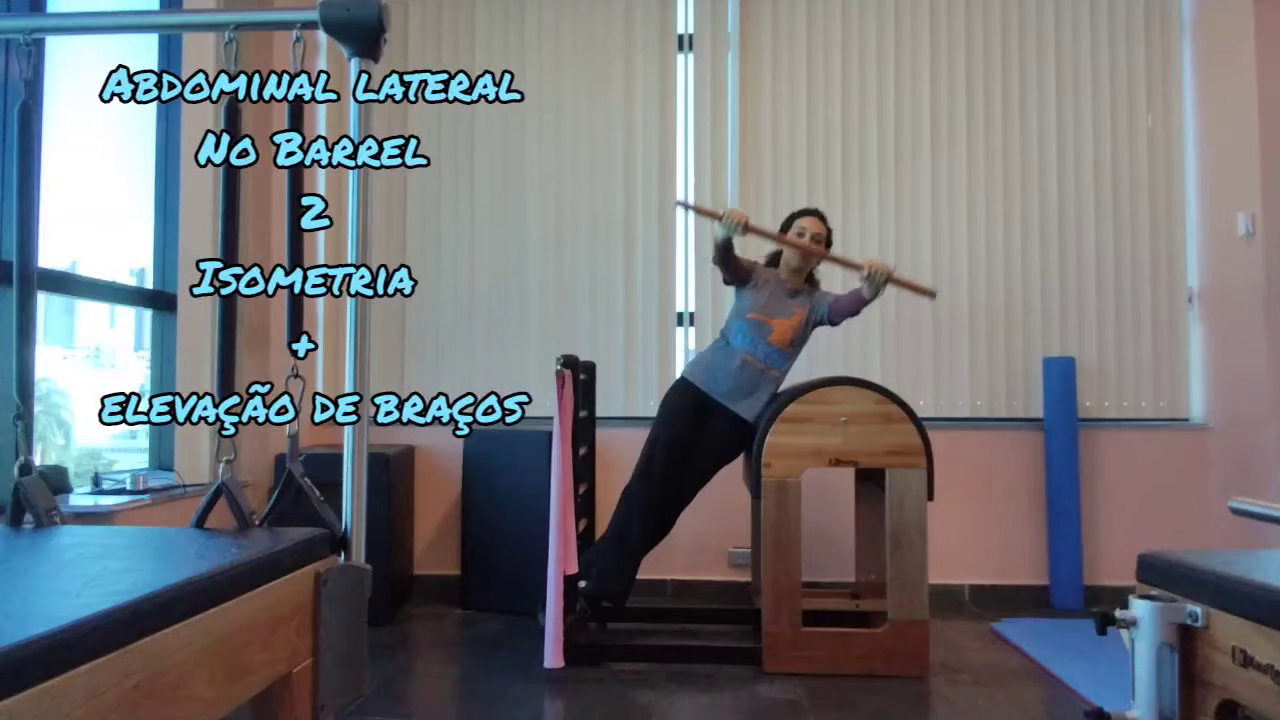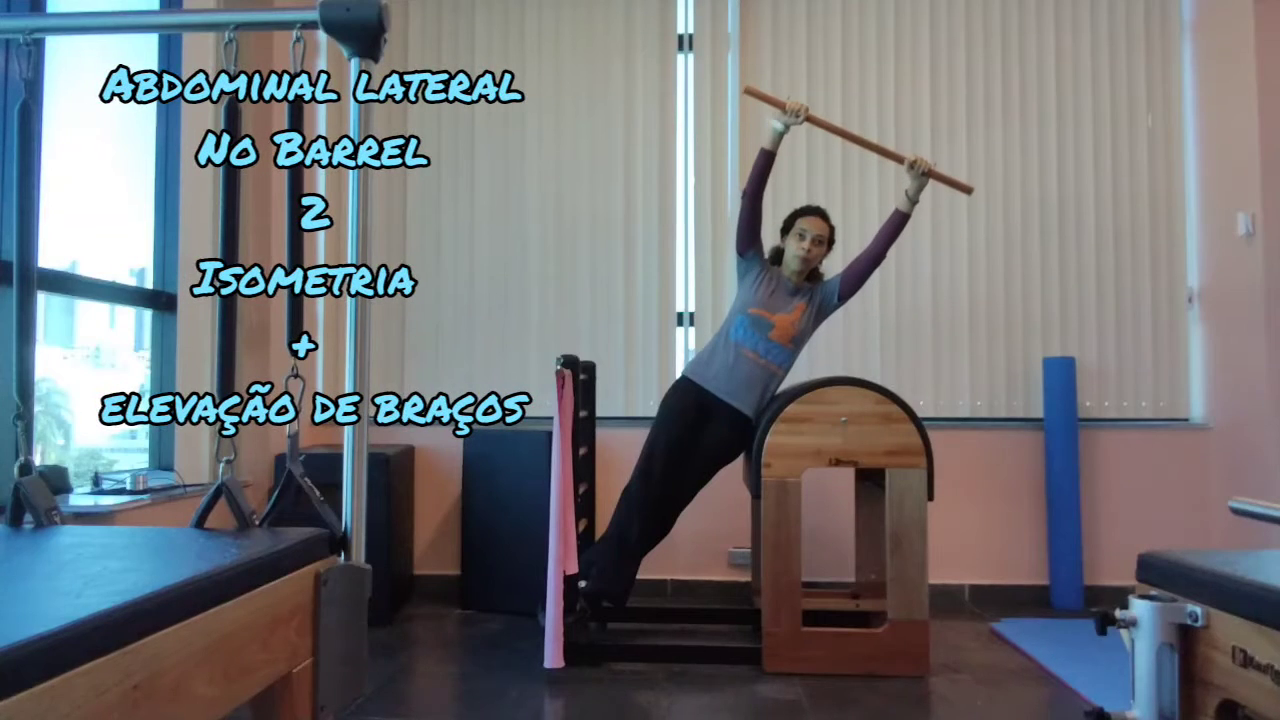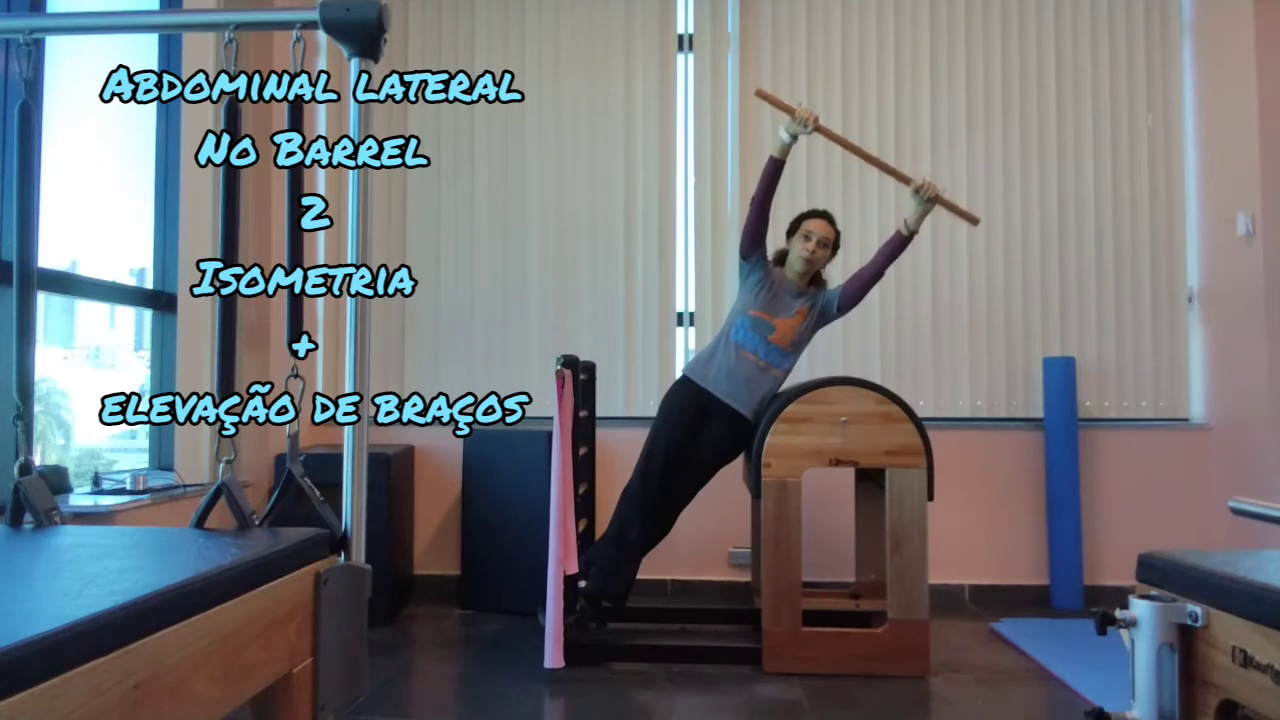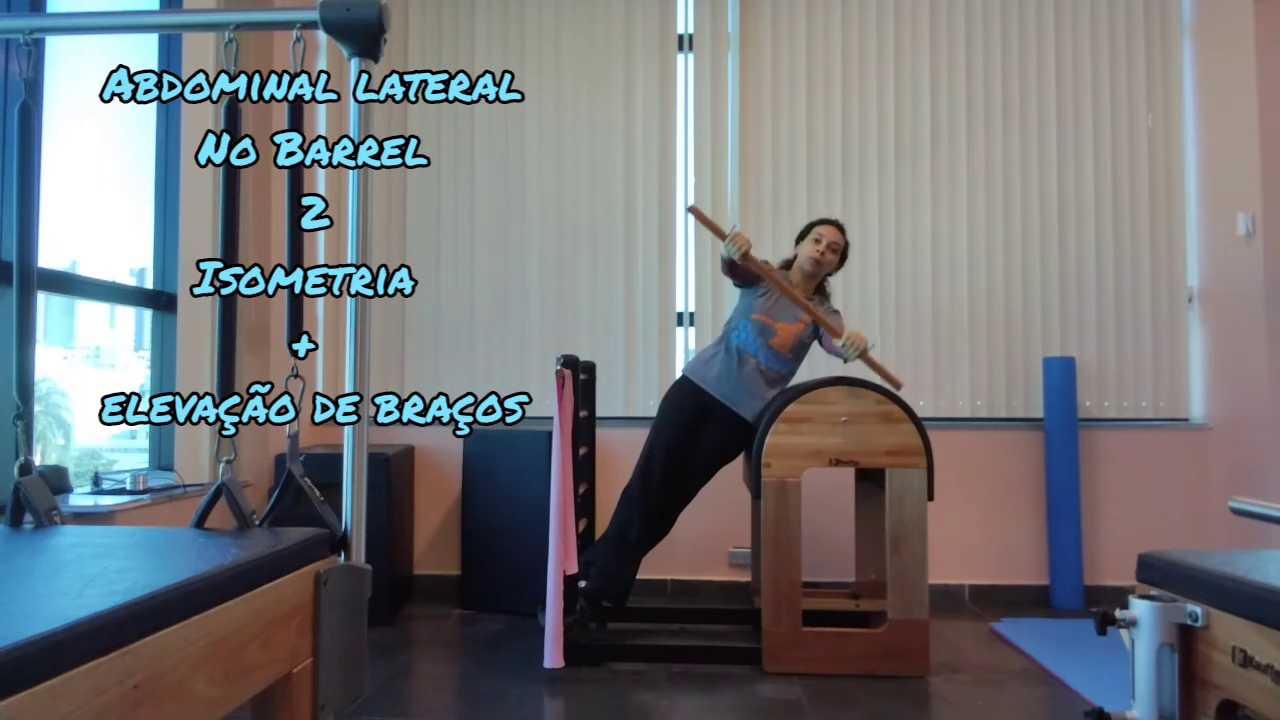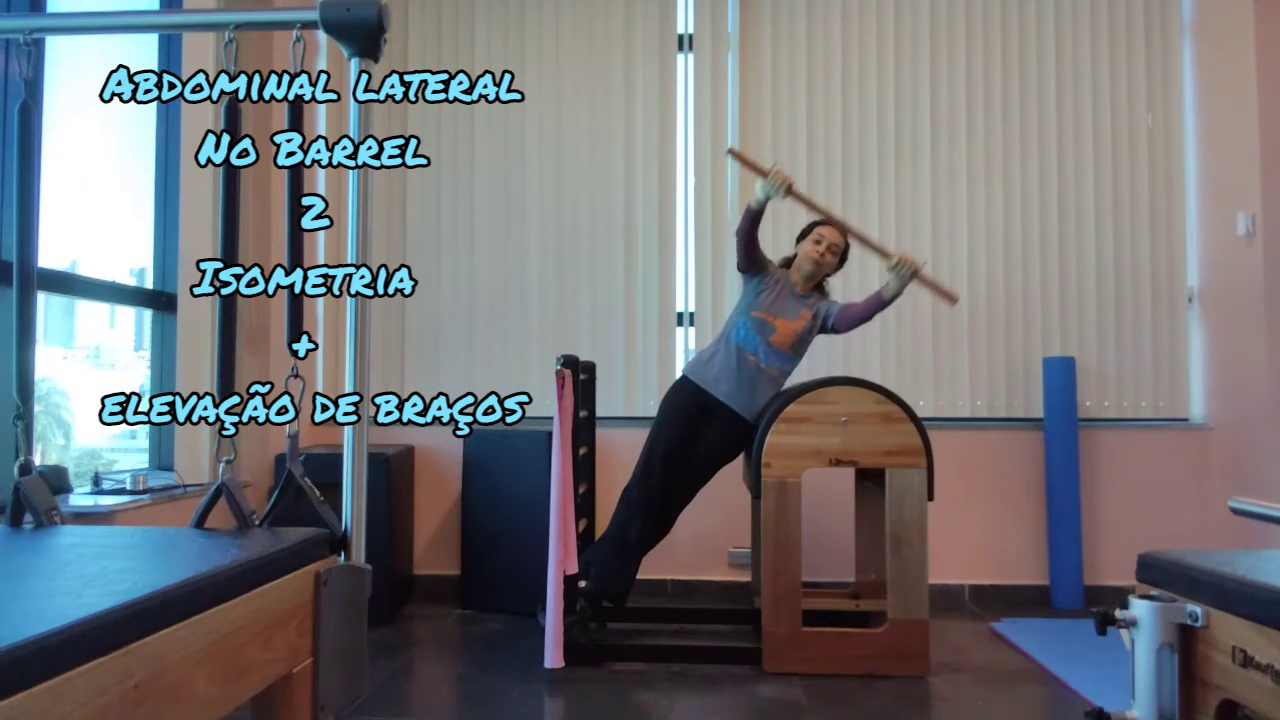
dt=0.7s
person 1, frame 1
left shoulder: (816, 301)
right shoulder: (755, 275)
left elbow: (845, 306)
right elbow: (724, 262)
left wrist: (870, 288)
right wrist: (726, 233)
left hip: (741, 413)
right hip: (698, 387)
left knee: (671, 500)
right knee: (648, 484)
left ankle: (603, 588)
right ankle: (591, 580)
person 1, frame 2
left shoulder: (822, 297)
right shoulder: (755, 270)
left elbow: (874, 254)
right elbow: (750, 199)
left wrist: (910, 197)
right wrist: (778, 132)
left hip: (740, 413)
right hip: (697, 386)
left knee: (672, 498)
right knee: (648, 483)
left ankle: (601, 588)
right ankle: (592, 580)
person 1, frame 3
left shoulder: (822, 304)
right shoulder: (757, 272)
left elbow: (873, 271)
right elbow: (758, 207)
left wrist: (913, 221)
right wrist: (786, 143)
left hip: (740, 415)
right hip: (697, 386)
left knee: (670, 499)
right knee: (647, 483)
left ankle: (601, 587)
right ankle: (592, 579)
person 1, frame 4
left shoulder: (823, 312)
right shoulder: (763, 276)
left elbow: (834, 341)
right elbow: (733, 269)
left wrist: (848, 346)
right wrist: (730, 252)
left hip: (742, 416)
right hip: (698, 386)
left knee: (670, 499)
right knee: (647, 484)
left ankle: (600, 589)
right ankle: (591, 580)
person 1, frame 5
left shoulder: (821, 310)
right shoulder: (762, 274)
left elbow: (857, 314)
right elbow: (745, 236)
left wrist: (892, 288)
right wrist: (763, 197)
left hip: (739, 415)
right hip: (697, 385)
left knee: (670, 501)
right knee: (647, 484)
left ankle: (601, 589)
right ankle: (591, 578)
